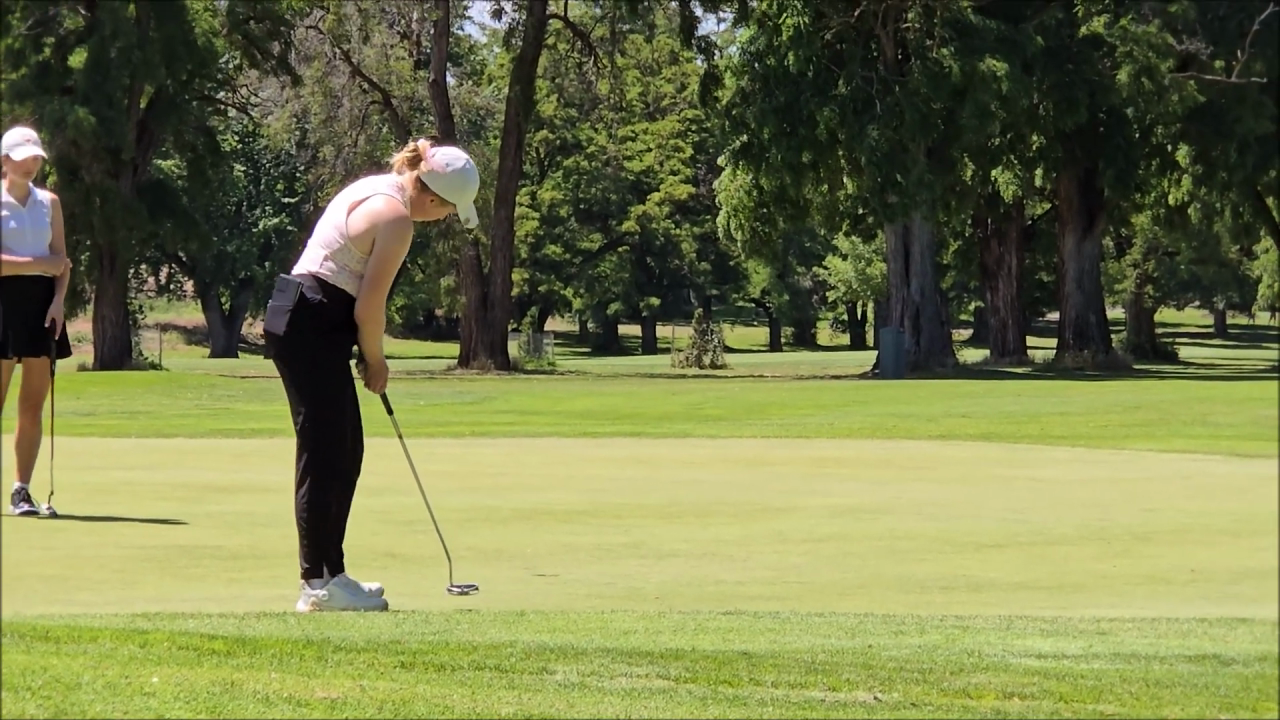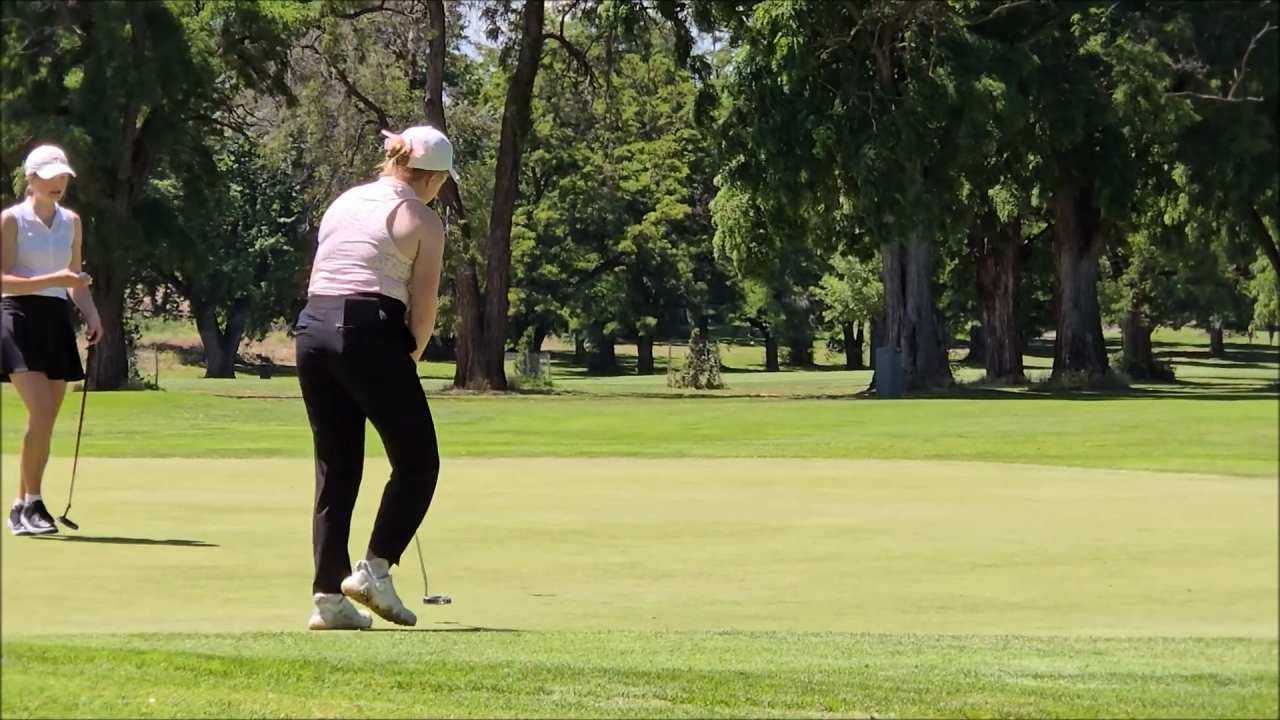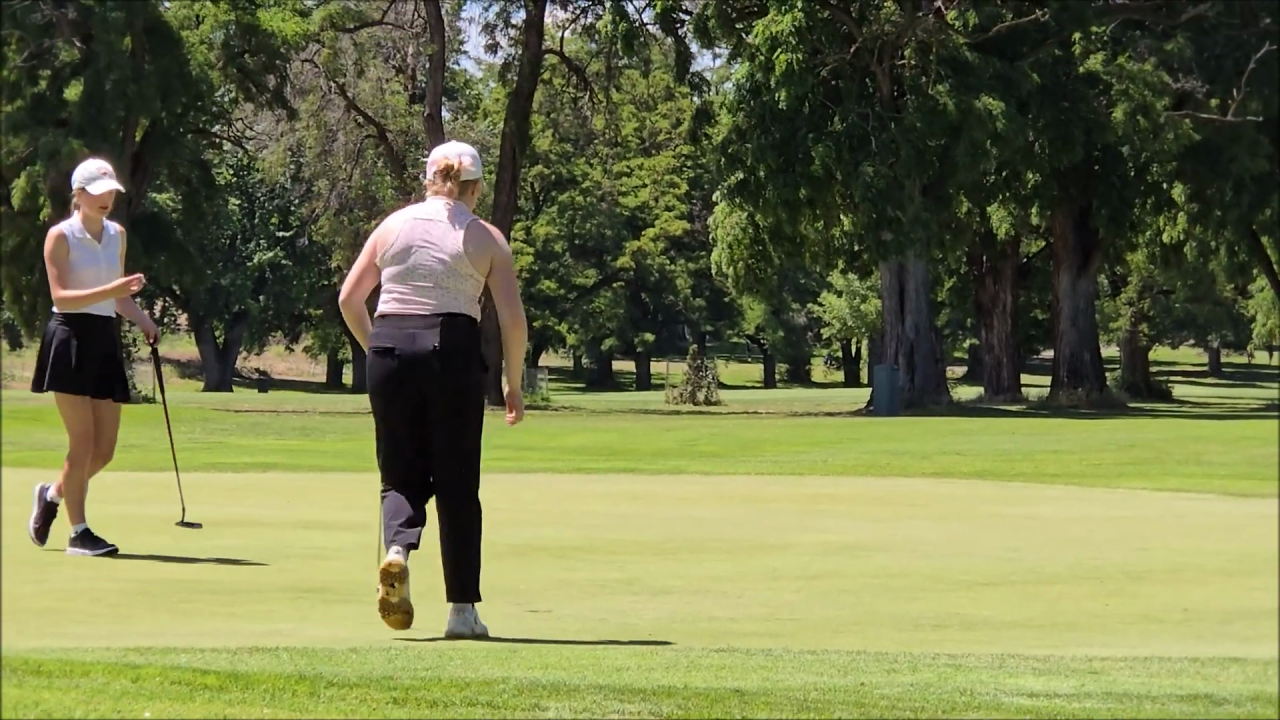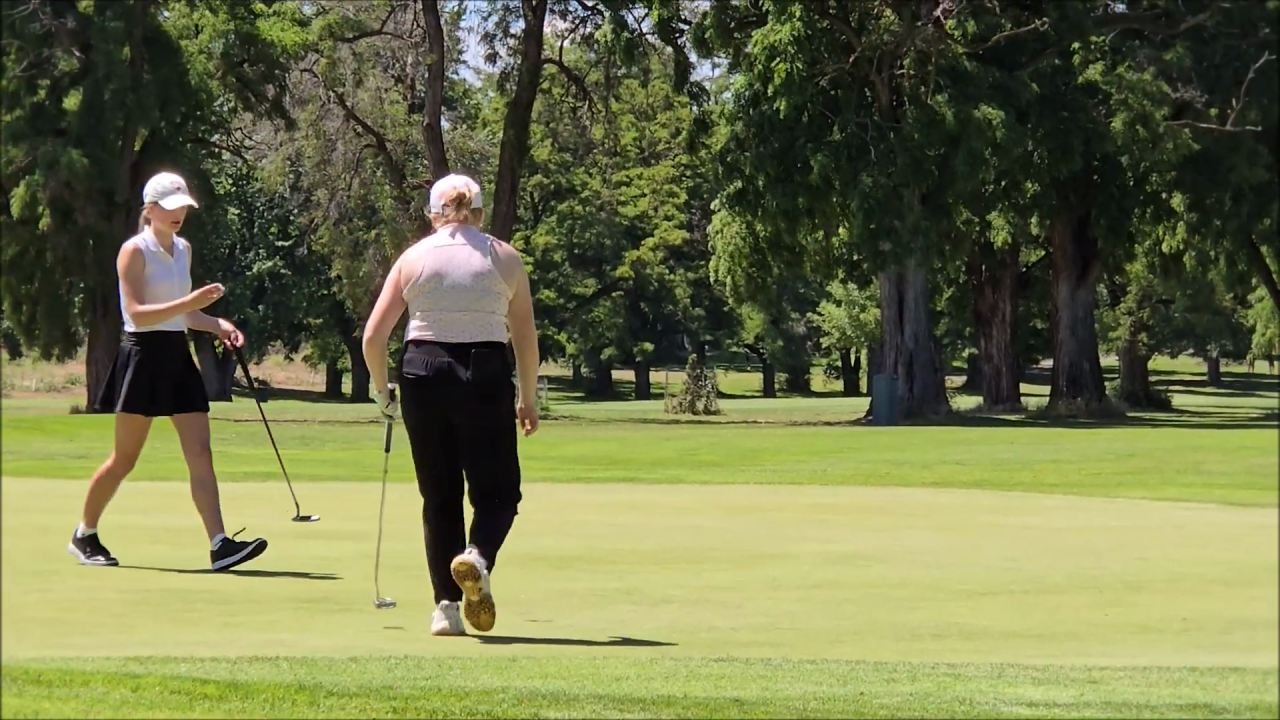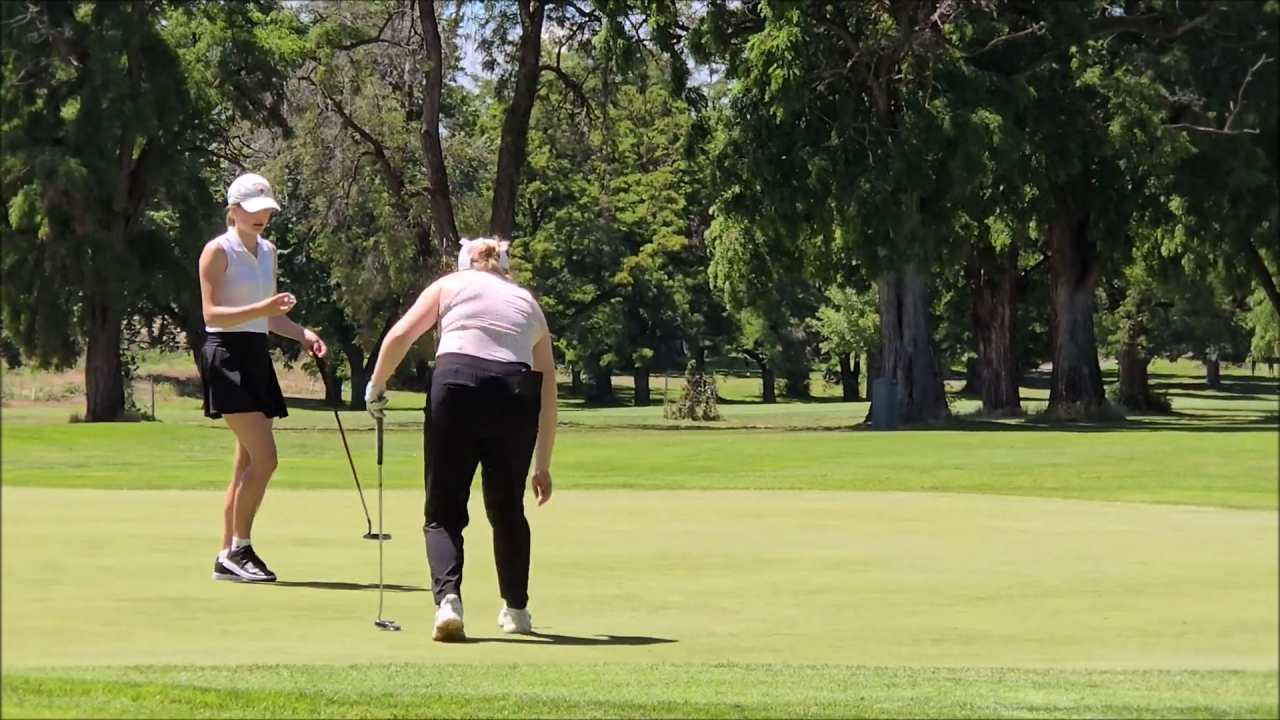
dt=0.4s
person 1, frame 1
left shoulder: (371, 187)
right shoulder: (396, 216)
right elbow: (370, 307)
left wrist: (364, 353)
right wrist: (374, 359)
left hip: (291, 316)
right hip: (311, 326)
left knee: (342, 450)
right knee: (326, 455)
left ankle: (330, 574)
right ankle: (319, 583)
person 1, frame 2
left shoulder: (345, 201)
right shoulder: (424, 220)
right elbow: (424, 307)
right wrist: (408, 356)
left hip: (313, 330)
right hip: (372, 335)
left knee: (336, 471)
right knee: (416, 462)
left ankle: (328, 598)
right ankle: (372, 569)
person 1, frame 3
left shoulder: (393, 225)
right shoulder: (487, 236)
left elbow: (349, 299)
right elbow: (513, 319)
right wrist: (513, 384)
left hip: (391, 348)
right hip: (453, 353)
left knee: (401, 480)
right knee: (456, 485)
left ankle: (397, 552)
right ankle: (461, 609)
person 1, frame 4
left shoulder: (414, 256)
right shoulder: (506, 257)
left elbow: (373, 335)
right elbow: (525, 338)
left wrist: (381, 388)
right wrist: (527, 398)
left hip: (423, 374)
right hip: (485, 376)
left knee: (440, 497)
right knee: (497, 491)
left ankle: (446, 606)
right ankle: (473, 559)
person 1, frame 5
left shoulder: (451, 284)
right shoulder: (528, 302)
left elbow: (398, 337)
right elbow: (547, 388)
left wrist: (375, 384)
right wrist: (543, 467)
left hip: (456, 385)
right hip: (516, 390)
left knee: (444, 508)
right knee: (506, 506)
left ankle: (448, 604)
right ankle: (515, 609)
person 2, frame 1
left shoulder: (49, 202)
left elbow: (61, 261)
left wrist: (58, 301)
right wrist: (39, 262)
left hip: (41, 303)
left knee: (33, 406)
person 2, frame 2
left shoulder: (72, 221)
left wrist: (92, 313)
right wrist: (53, 278)
left hip: (57, 323)
left knee: (42, 422)
right knee: (42, 414)
right ankle: (33, 504)
person 2, frame 3
left shoulder: (117, 234)
right shoulder: (60, 235)
right elbow: (60, 297)
left wrist: (143, 318)
right wrist: (111, 290)
left hip: (106, 340)
right hip: (69, 339)
left knee: (104, 448)
right knee: (83, 442)
left ankle: (51, 495)
right ankle: (79, 531)
person 2, frame 4
left shoulder: (183, 248)
right shoulder: (134, 250)
right elbow: (138, 315)
left wrist: (221, 325)
right wrist: (190, 301)
left hip: (179, 358)
right hip: (144, 357)
left knee: (202, 456)
right knee: (124, 459)
left ankle: (221, 544)
right ankle: (85, 535)
person 2, frame 5
left shoulder: (268, 252)
right shoulder: (217, 251)
right elbow: (212, 315)
left wrist: (303, 333)
right wrist: (259, 307)
left hip: (257, 358)
right hip: (227, 358)
left knee: (248, 464)
right knee: (264, 459)
left ankle: (230, 553)
right ankle: (240, 549)
